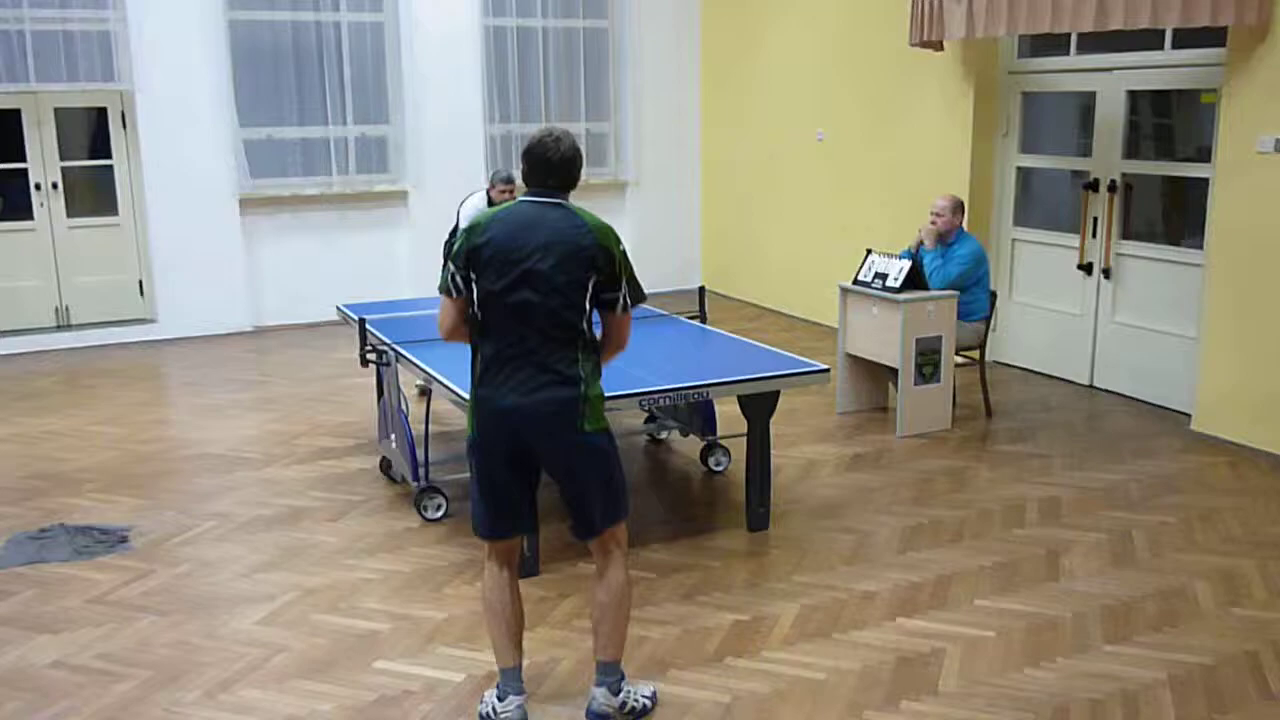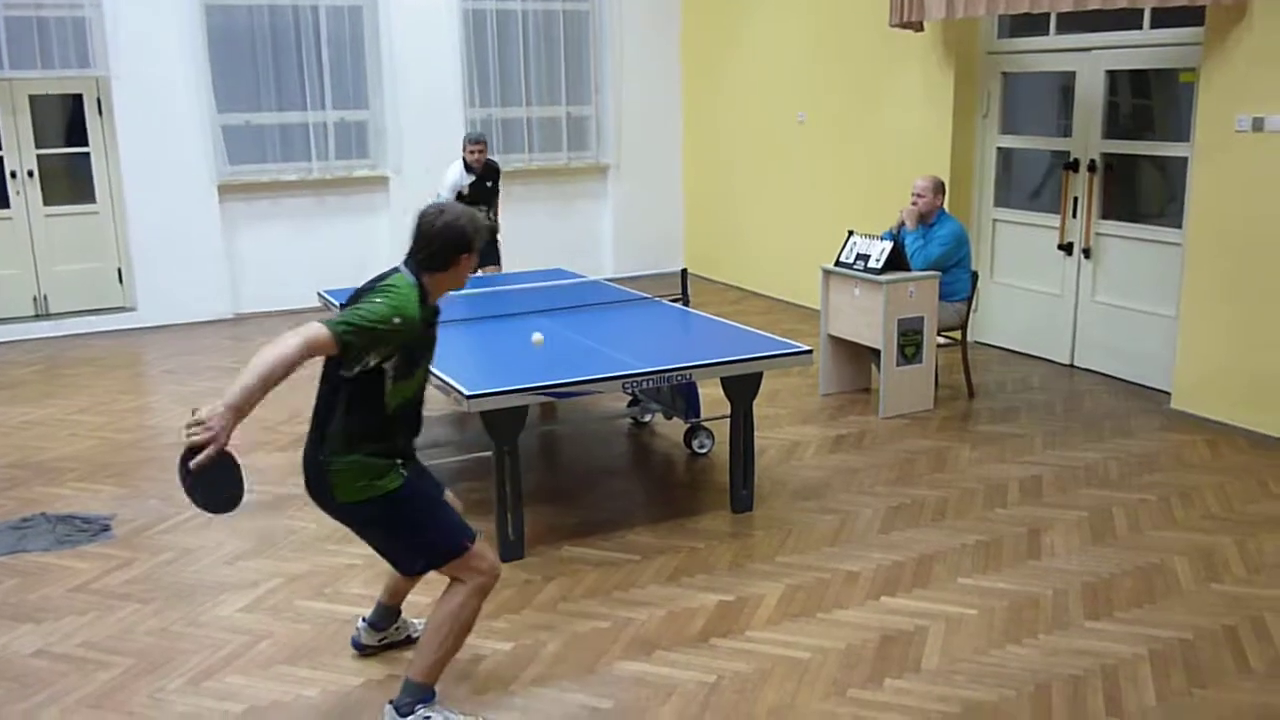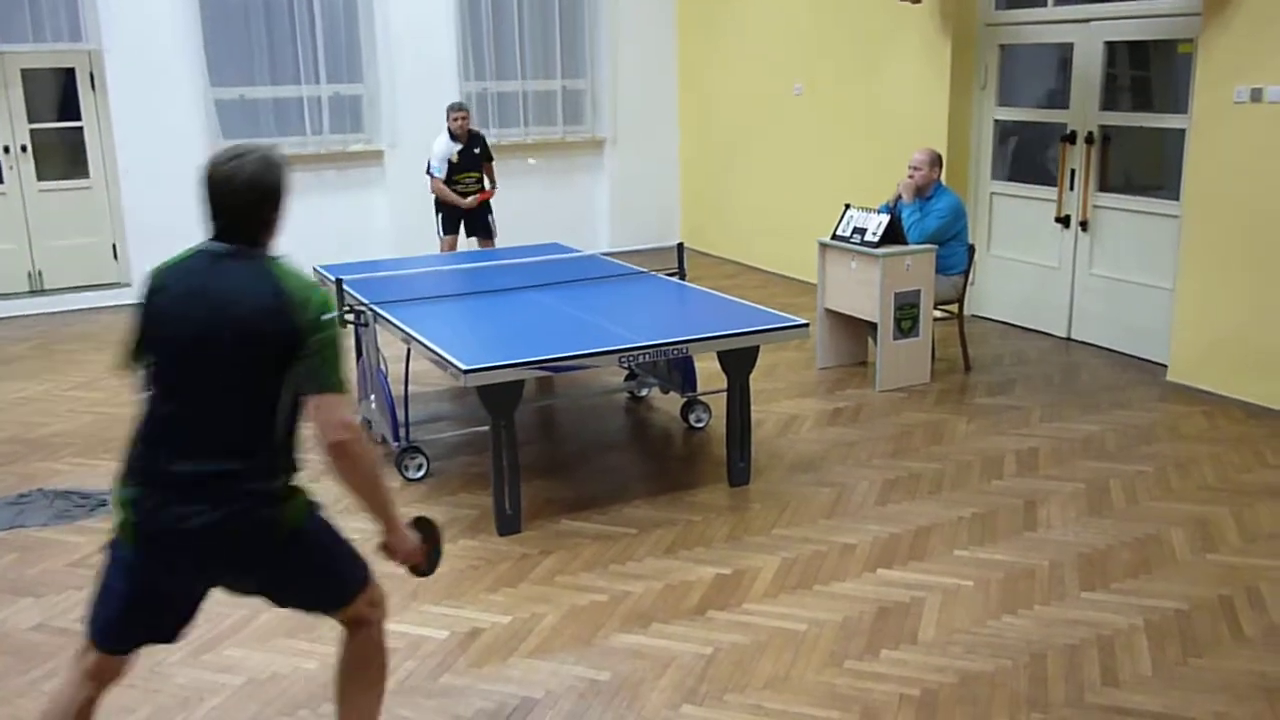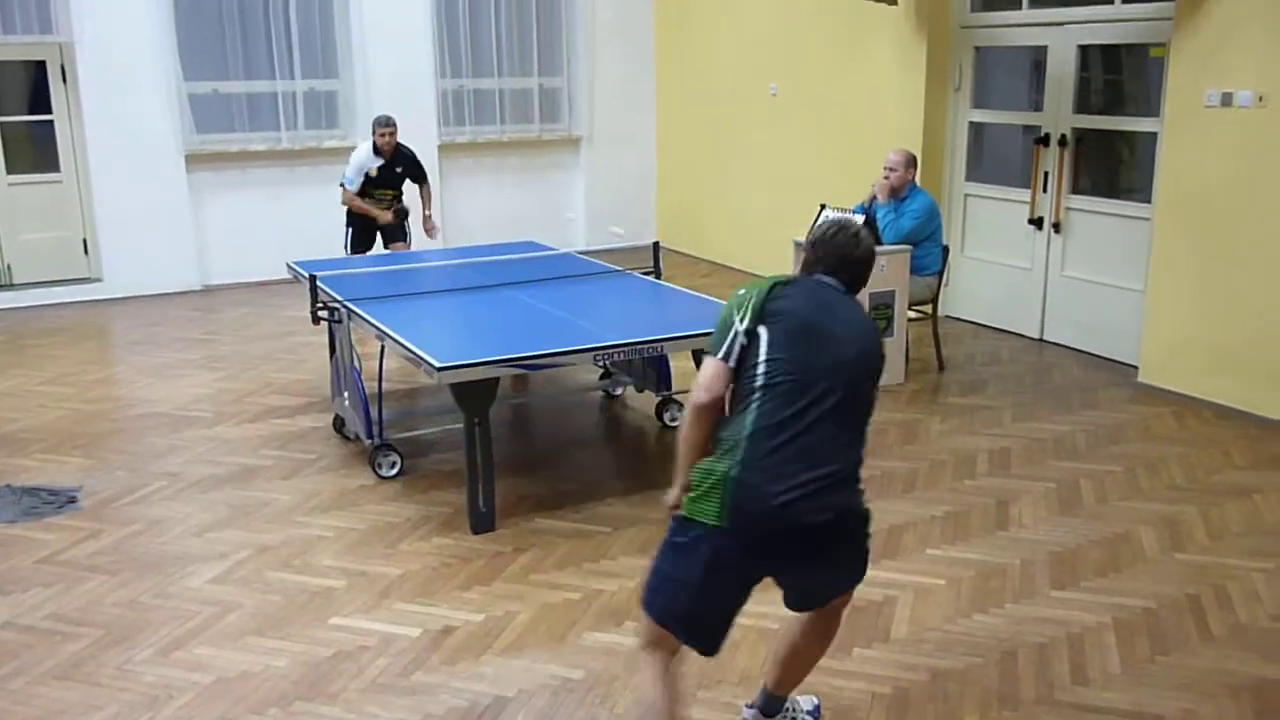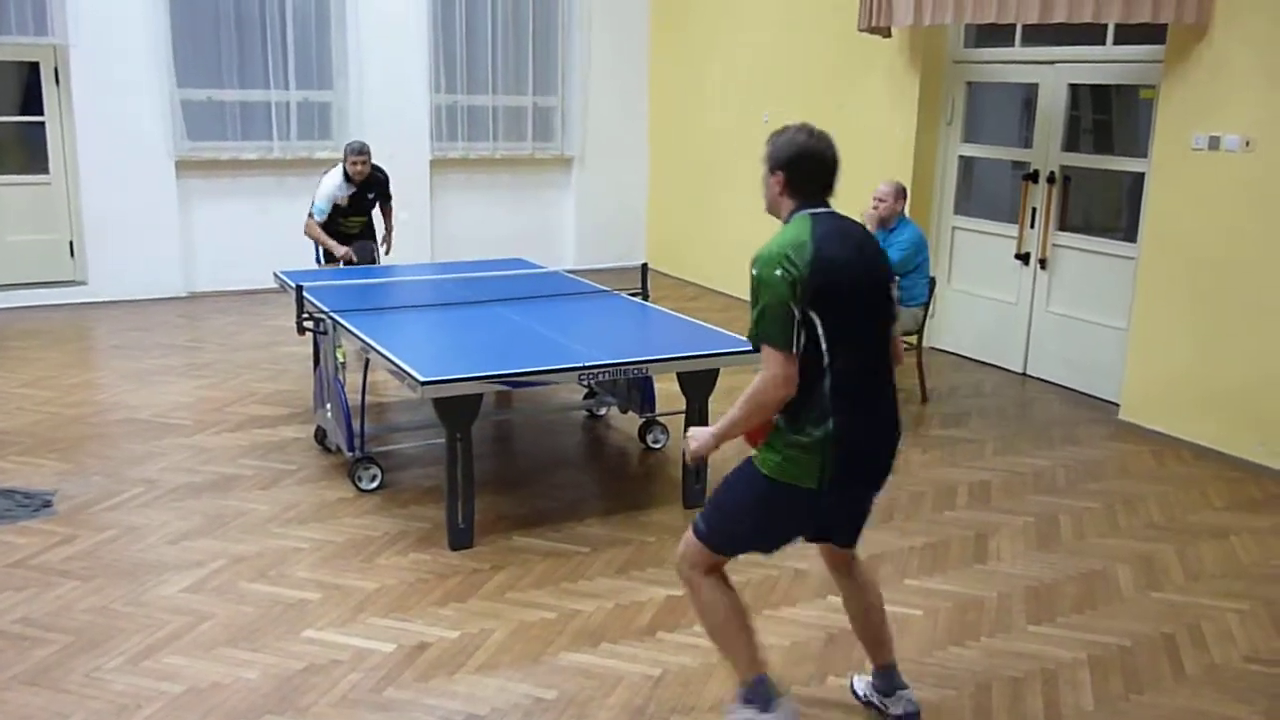
dt=1s
person 1, frame 1
left shoulder: (478, 232)
right shoulder: (598, 236)
left elbow: (450, 326)
right elbow: (617, 335)
left hip: (494, 411)
right hip: (569, 410)
left knee: (500, 553)
right knee: (611, 543)
person 1, frame 2
left shoulder: (402, 289)
right shoulder: (399, 309)
right elbow: (295, 343)
right wrist: (228, 410)
left hip: (366, 457)
right hip: (361, 472)
left knee: (439, 516)
right knee: (478, 570)
left ankle: (381, 624)
person 1, frame 3
left shoulder: (166, 282)
right shoulder: (304, 301)
right elbow: (337, 437)
right wrist: (392, 527)
left hip: (153, 515)
right hip: (258, 519)
left knee: (95, 668)
right knee: (366, 612)
person 1, frame 4
left shoulder: (765, 296)
right shoulder: (870, 336)
left elbow: (705, 399)
left wrist: (682, 485)
left hip: (737, 502)
right hip: (831, 518)
left knee: (659, 643)
right knee: (831, 595)
person 1, frame 5
left shoulder: (780, 259)
right shoulder: (865, 243)
left elbow: (778, 383)
left wrist: (714, 435)
left hip: (810, 454)
right hip: (872, 444)
left knee: (695, 557)
right knee: (839, 550)
